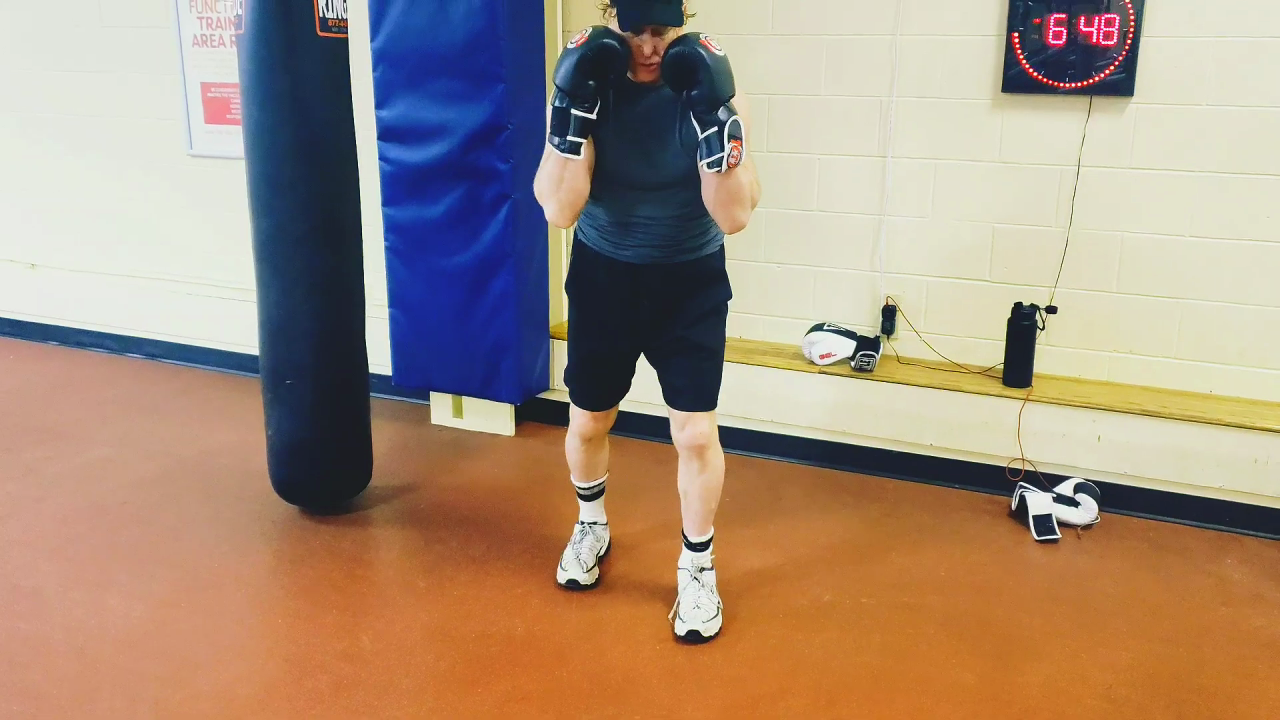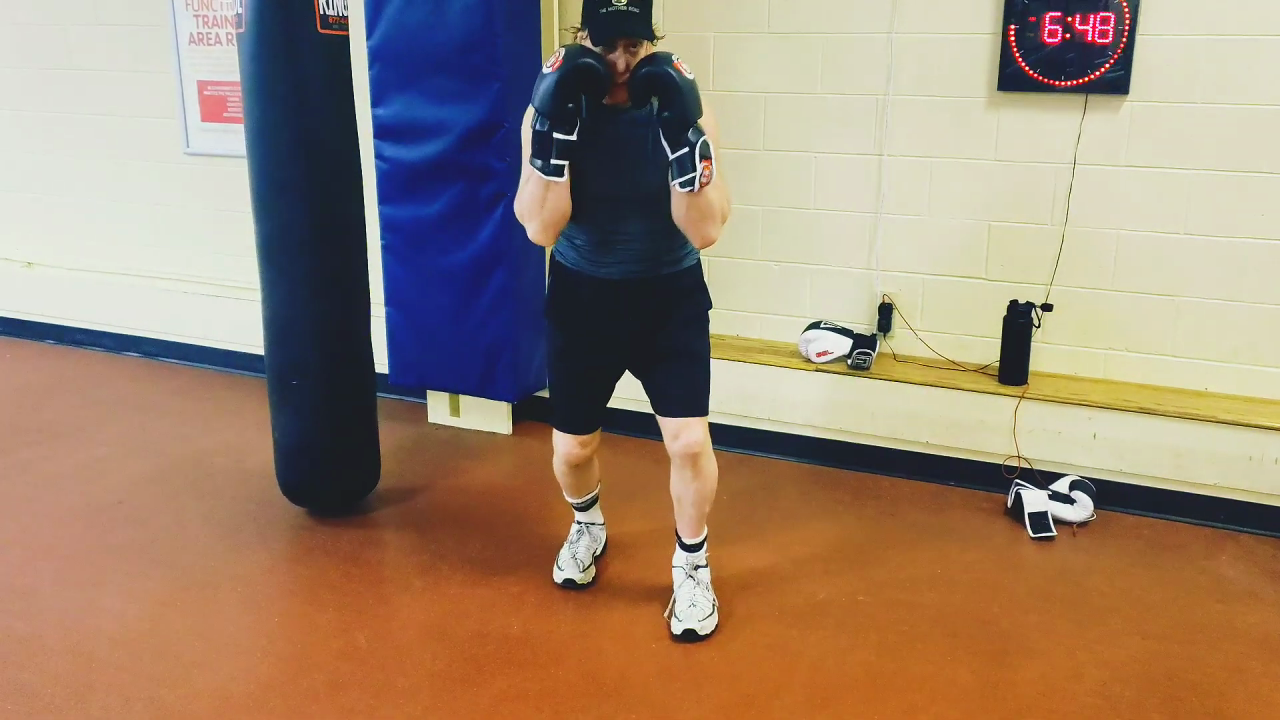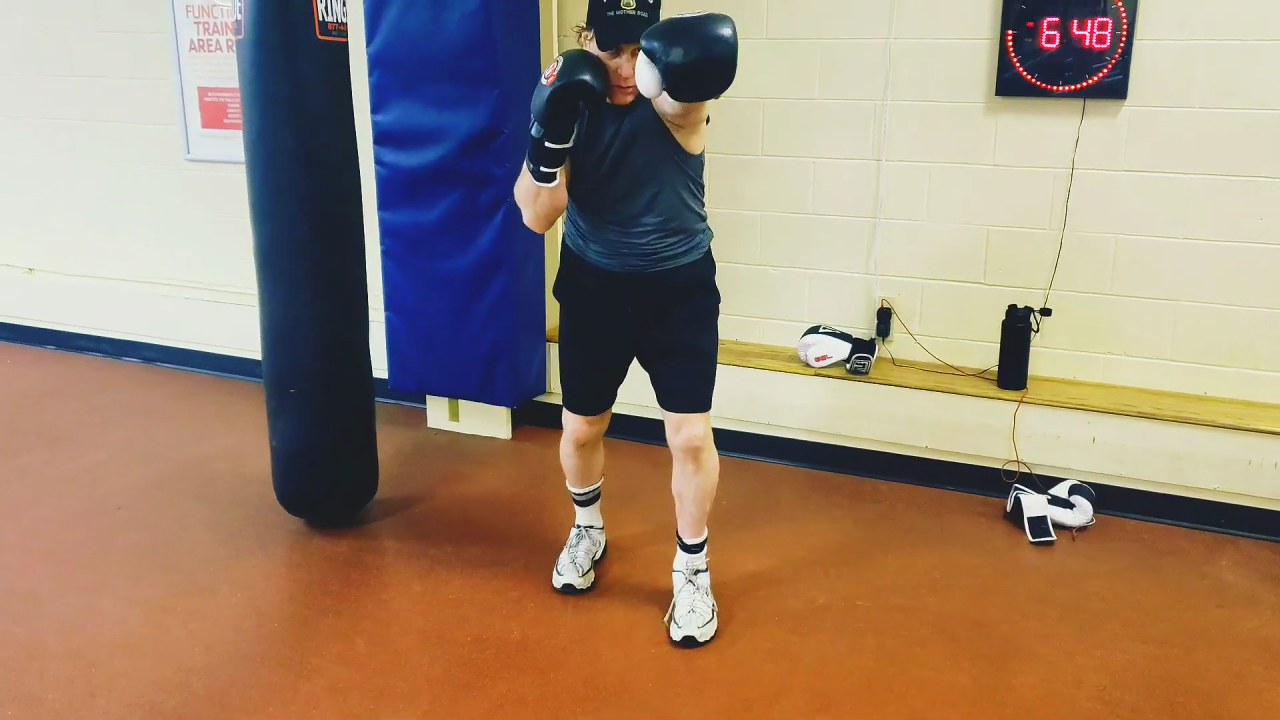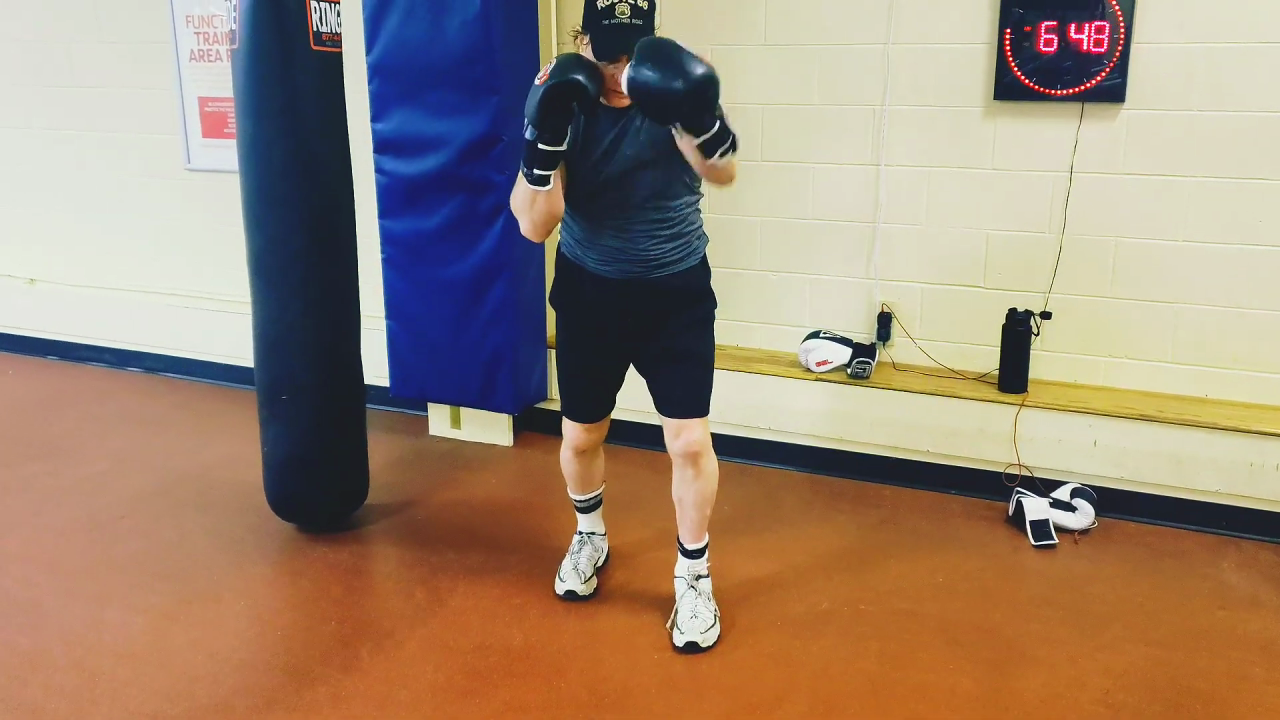
dt=0.7s
person 1, frame 1
left shoulder: (711, 90)
right shoulder: (586, 87)
left elbow: (734, 215)
right elbow: (559, 210)
left wrist: (715, 113)
right wrist: (573, 107)
left hip: (690, 284)
right hip: (603, 278)
left knee: (696, 433)
right knee: (588, 422)
left ankle: (697, 567)
right ankle: (591, 526)
person 1, frame 2
left shoulder: (680, 109)
right shoulder: (549, 110)
left elbow: (705, 231)
right elbow: (540, 229)
left wrist: (682, 131)
right wrist: (555, 126)
left hip: (671, 298)
right hip: (582, 298)
left knee: (690, 443)
right knee: (572, 446)
left ankle: (692, 566)
right ankle: (588, 526)
person 1, frame 3
left shoulder: (672, 99)
right shoulder: (571, 100)
left elbow: (687, 82)
right elbow: (537, 216)
left wrist: (687, 60)
right wrist: (549, 132)
left hip: (679, 288)
right hip: (593, 286)
left knee: (691, 436)
right knee: (581, 427)
left ankle: (691, 570)
right ankle: (588, 529)
person 1, frame 4
left shoulder: (670, 102)
right shoulder: (563, 107)
left elbow: (722, 171)
right elbow: (534, 225)
left wrist: (699, 114)
right wrist: (543, 137)
left hip: (676, 294)
right hip: (589, 294)
left knee: (690, 442)
right knee: (581, 435)
left ankle: (694, 576)
right ankle: (590, 536)
